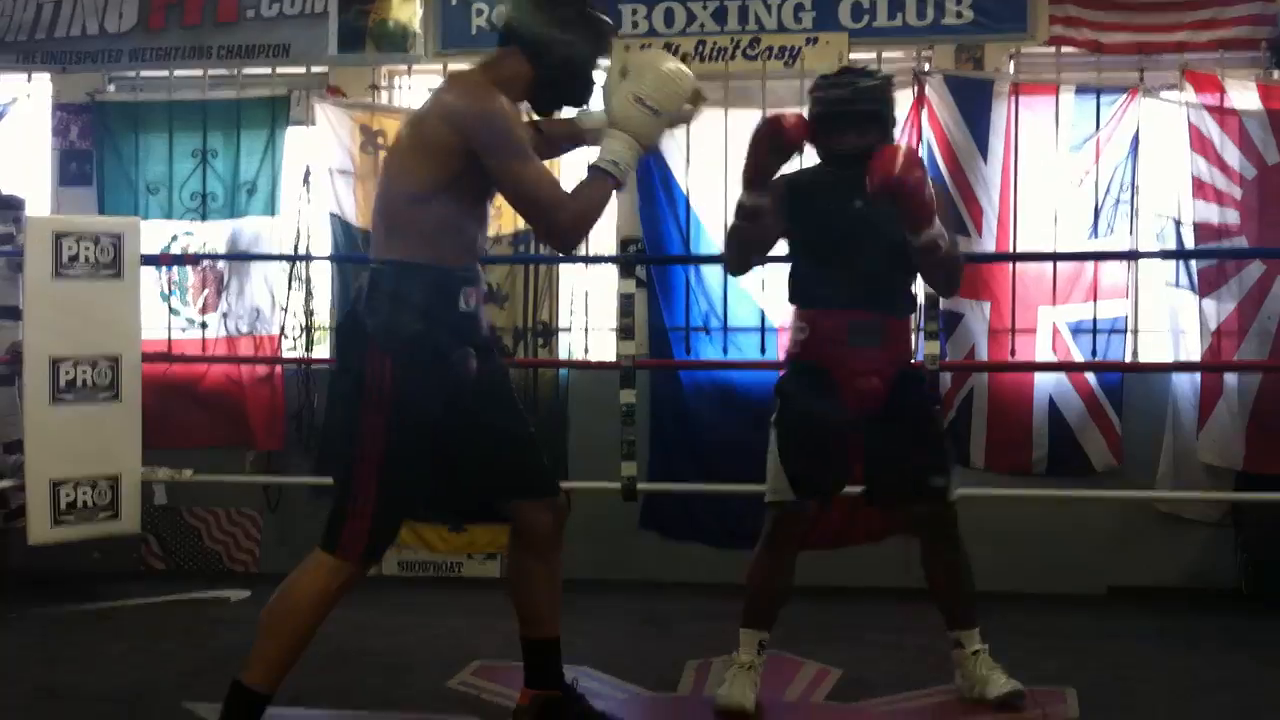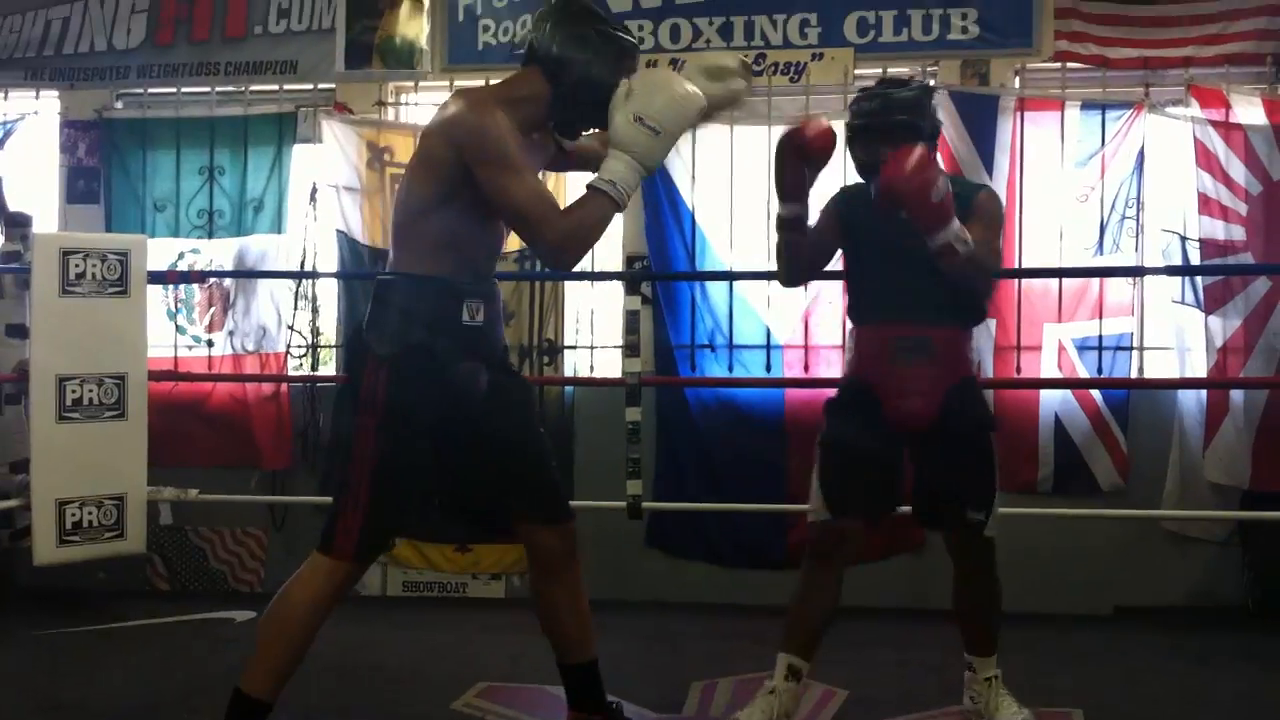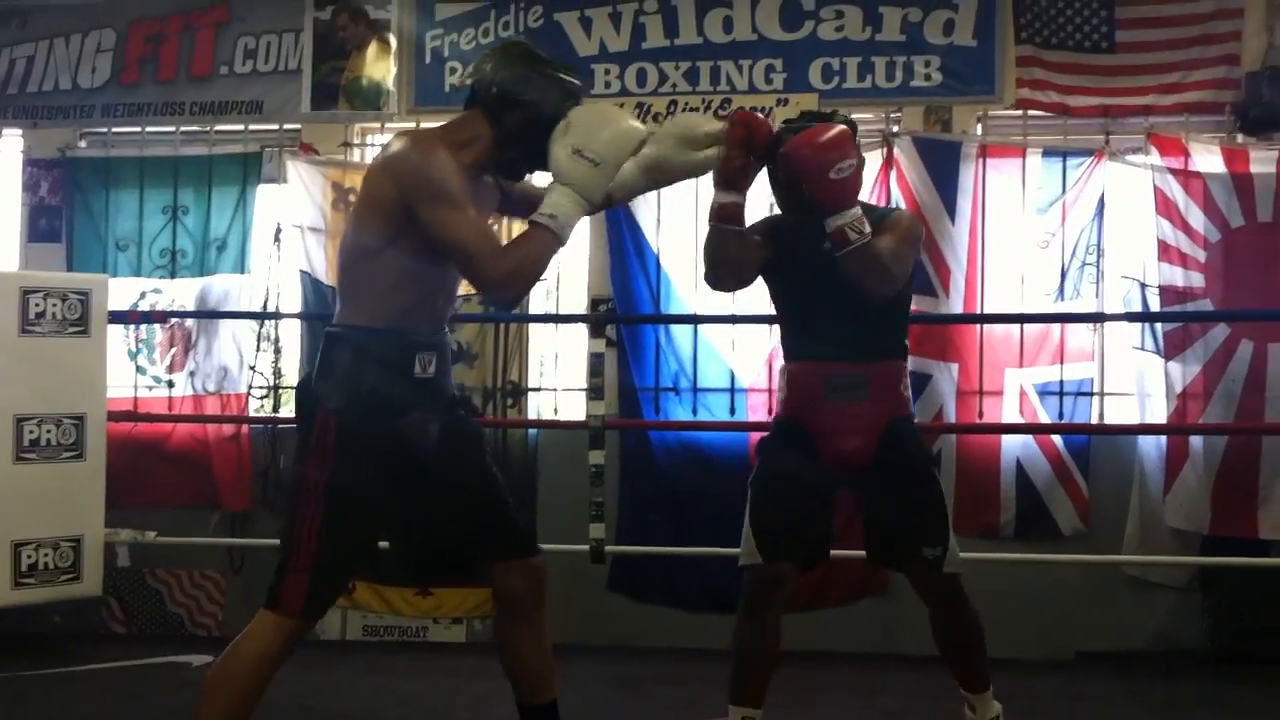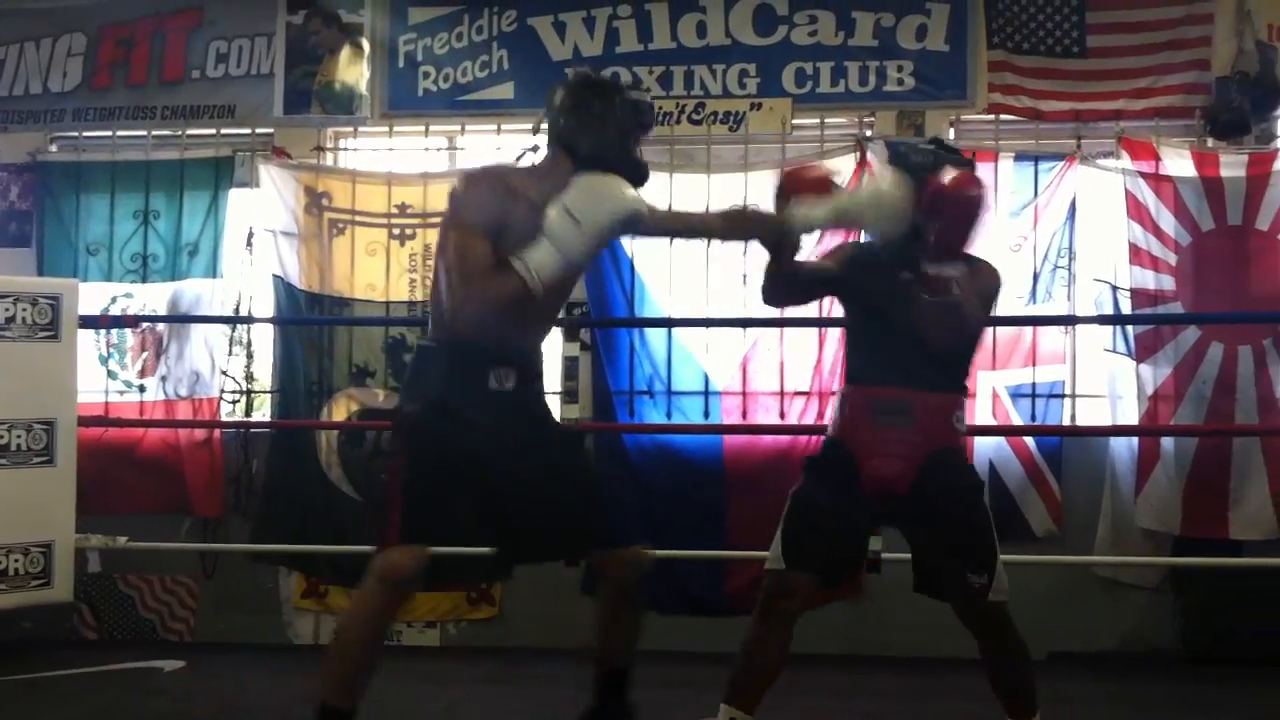
dt=0.5s
person 1, frame 1
left shoulder: (483, 104)
right shoulder: (476, 106)
left elbow: (542, 140)
right elbow: (564, 229)
left wrist: (613, 121)
right wrist: (627, 140)
left hip: (449, 334)
right hip: (401, 336)
left knee: (539, 510)
right knee: (351, 550)
person 1, frame 2
left shoulder: (526, 131)
right shoulder: (478, 119)
left elbow: (591, 152)
right elbow: (558, 244)
left wrist: (690, 103)
right wrist: (634, 154)
left hip: (470, 348)
right hip: (408, 348)
left knee: (551, 536)
right knee: (344, 555)
person 1, frame 3
left shoulder: (476, 176)
right shoulder: (421, 158)
left elbow: (544, 205)
right elbow: (503, 282)
left wrist: (651, 166)
right wrist: (573, 190)
left hip: (424, 397)
right hip: (359, 399)
left knee: (520, 573)
right knee: (294, 609)
person 1, frame 4
left shoulder: (601, 204)
right shoulder: (480, 190)
left elbow: (706, 225)
right elbow: (459, 311)
right wrist: (554, 250)
left hip: (518, 403)
right hip: (444, 401)
left knee: (624, 565)
right knee: (399, 572)
person 2, frame 1
left shoulder: (905, 191)
right shoulder: (793, 190)
left elbow: (949, 280)
right elbow: (737, 259)
left wrist: (921, 214)
right wrist: (755, 178)
left hip: (893, 372)
right hip: (816, 372)
left knee: (935, 515)
right knee: (789, 516)
left ankle: (970, 656)
right ankle: (748, 660)
person 2, frame 2
left shoulder: (975, 199)
right shoulder: (850, 204)
left elbow: (981, 280)
right elbow: (792, 271)
left wrist: (935, 216)
right wrist: (791, 193)
left hip: (950, 393)
right hip: (867, 390)
left knee: (972, 542)
right knee: (828, 537)
person 2, frame 3
left shoulder: (897, 224)
right shoulder: (775, 234)
left elbow: (881, 282)
right elbow: (723, 275)
left wrist: (838, 204)
right wrist: (730, 186)
left hip: (885, 428)
right hip: (802, 429)
left knee: (940, 580)
right knee: (764, 580)
person 2, frame 4
left shoulder: (977, 275)
right shoulder: (860, 260)
left elbow: (948, 335)
right elbow: (780, 292)
left wrist: (943, 254)
left hip: (934, 461)
right hip: (852, 454)
left knee: (985, 611)
right knee: (783, 592)
